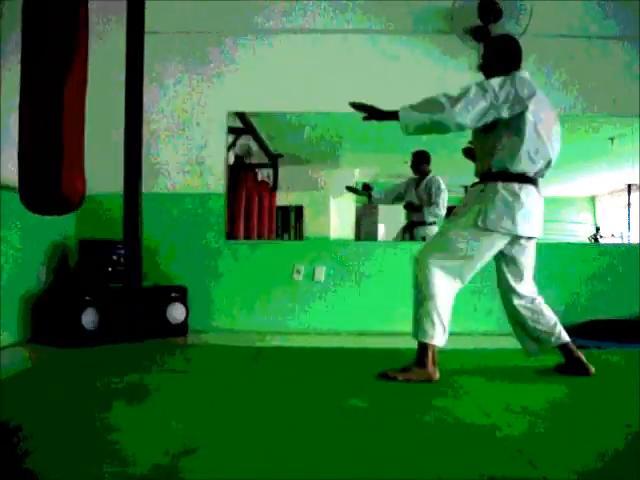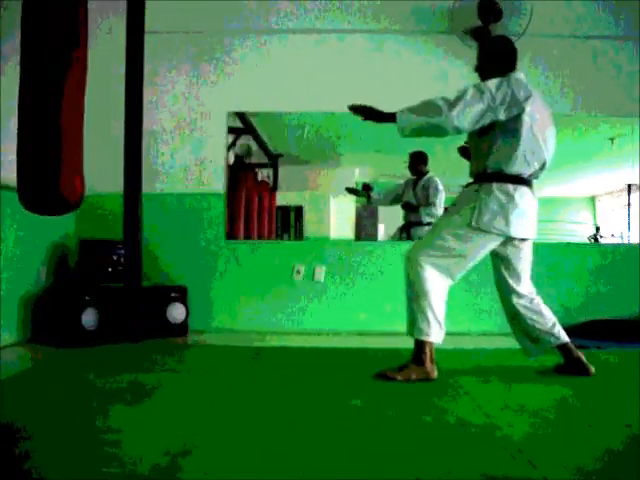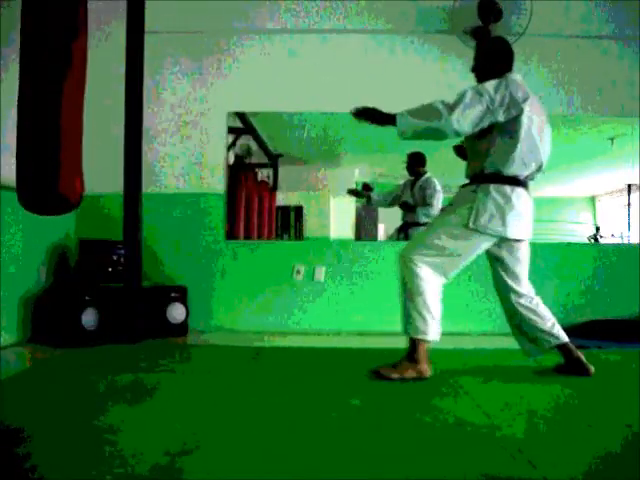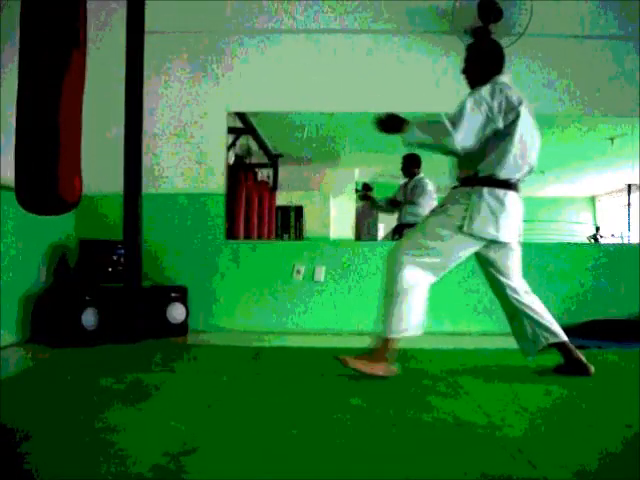
dt=0.4s
person 1, frame 1
left shoulder: (507, 86)
right shoulder: (540, 101)
left elbow: (454, 111)
left wrist: (390, 115)
left hip: (499, 199)
right hip: (526, 202)
left knee: (434, 265)
right knee: (520, 290)
left ankle: (425, 363)
right ankle: (575, 358)
person 1, frame 2
left shoulder: (501, 89)
right shoulder: (536, 102)
left elbow: (449, 114)
left wrist: (388, 116)
left hip: (493, 199)
right hip: (521, 203)
left knee: (425, 261)
right knee: (517, 290)
left ankle: (423, 361)
right ankle: (574, 358)
person 1, frame 3
left shoulder: (498, 90)
right shoulder: (532, 102)
left elbow: (449, 118)
left wrist: (390, 119)
left hip: (489, 200)
right hip: (516, 204)
left knee: (418, 259)
right knee: (516, 290)
left ankle: (417, 359)
right ankle: (574, 358)
person 1, frame 4
left shoulder: (492, 93)
right shoulder: (517, 102)
left elbow: (454, 134)
left wrist: (402, 126)
right wrist: (464, 154)
left hip: (479, 201)
right hip: (504, 205)
left knee: (408, 259)
right knee: (511, 287)
left ankle: (384, 355)
right ankle: (573, 358)
